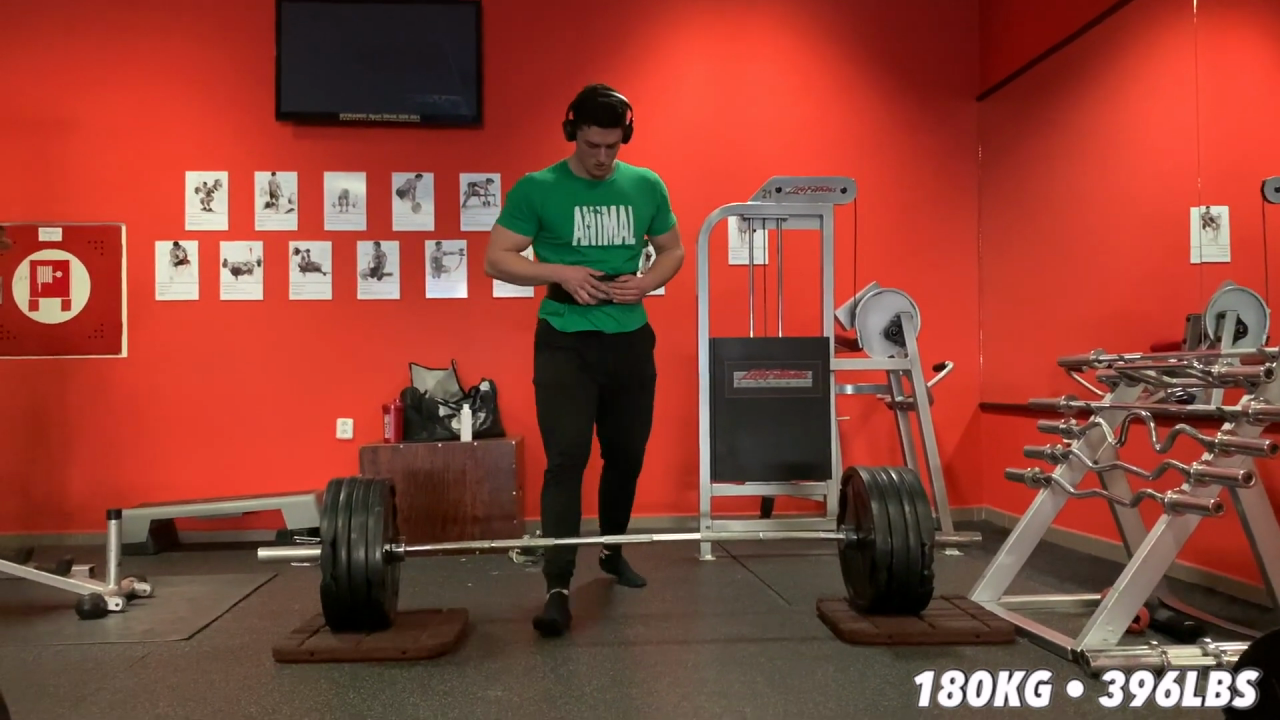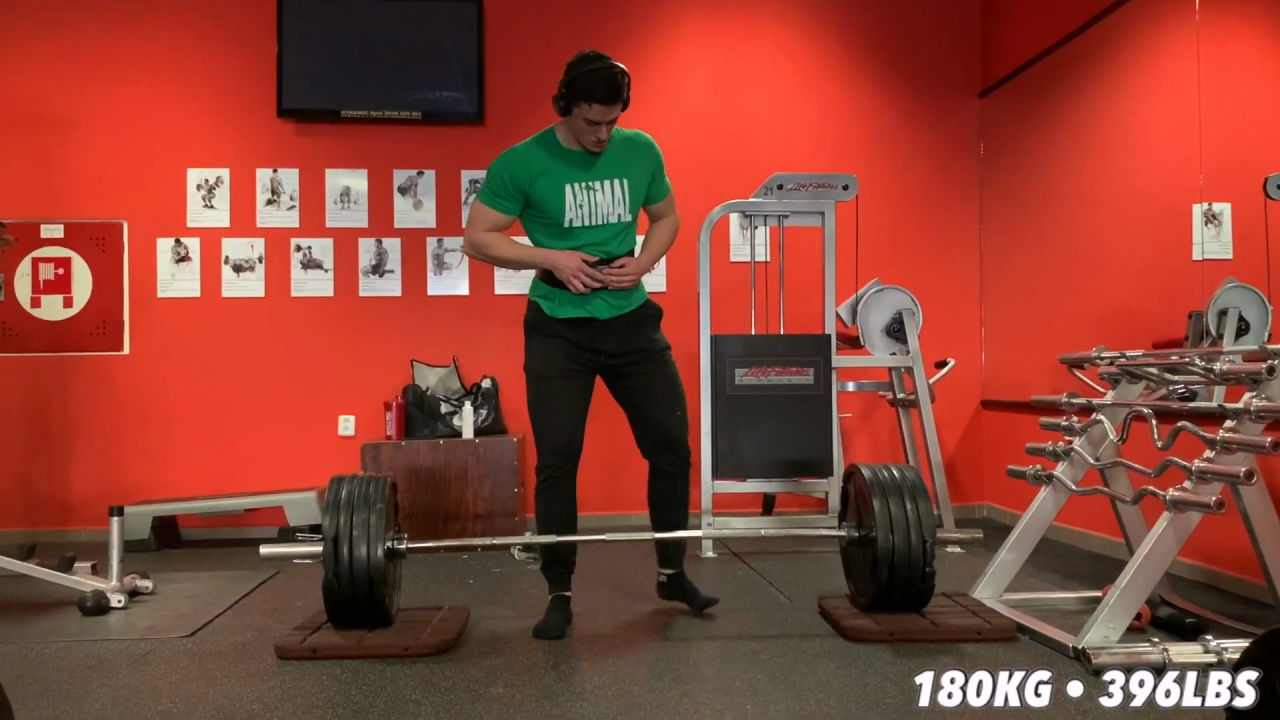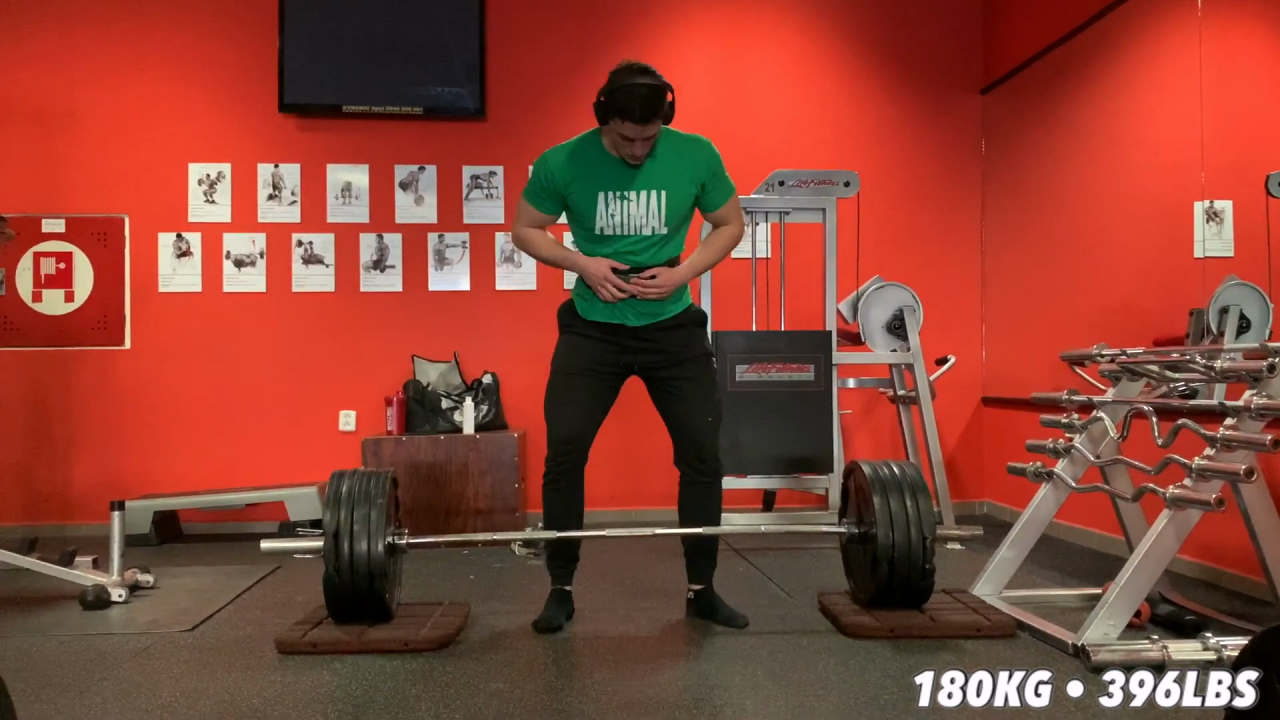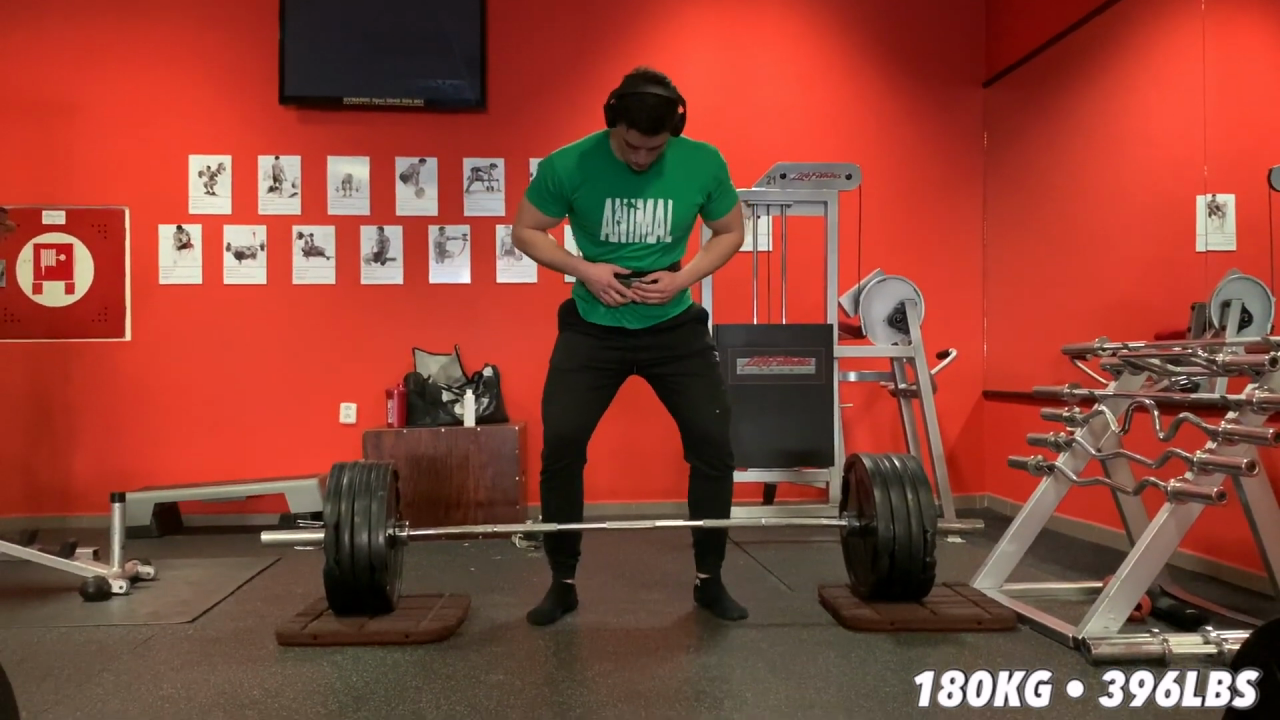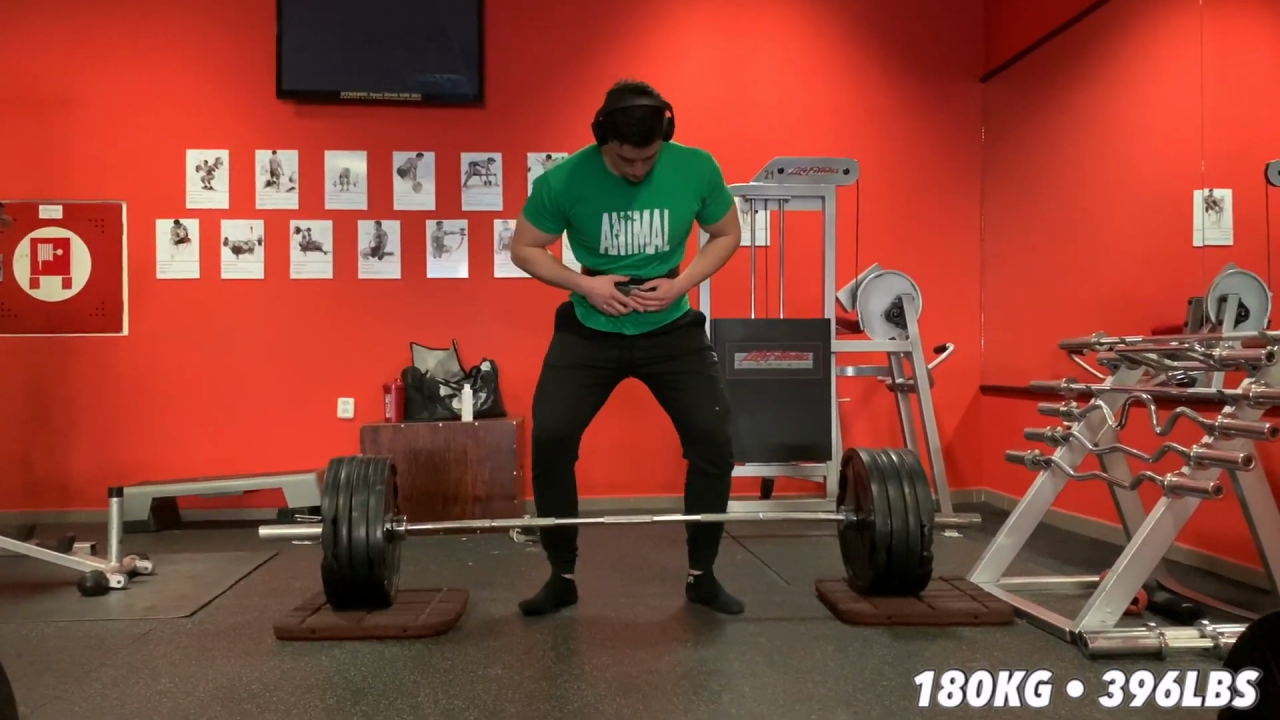
dt=0.4s
person 1, frame 1
left shoulder: (647, 185)
right shoulder: (536, 190)
left elbow: (674, 251)
right elbow: (495, 259)
left wrist: (646, 283)
right wrist: (560, 272)
left hip: (630, 338)
right hip: (566, 341)
left knee: (626, 458)
right knee: (566, 460)
left ankle: (610, 551)
right ankle: (558, 590)
person 1, frame 2
left shoulder: (641, 151)
right shoulder: (521, 163)
left elbow: (666, 218)
right elbow: (477, 237)
left wrist: (642, 261)
right wrist: (553, 258)
left hip: (632, 320)
right hip: (560, 327)
left knee: (671, 445)
right knee: (557, 460)
left ankle: (672, 571)
right ankle: (560, 594)
person 1, frame 3
left shoulder: (698, 156)
right shoulder: (562, 163)
left elbow: (731, 225)
right elbow: (524, 230)
left wrist: (682, 272)
right wrist: (582, 263)
left hip: (673, 327)
right hip: (593, 327)
left knee: (701, 454)
right knee: (564, 449)
left ankle: (701, 589)
right ankle: (561, 589)
person 1, frame 4
left shoulder: (704, 164)
right shoulder: (567, 166)
left elbow: (731, 232)
right elbow: (525, 231)
left wrist: (684, 276)
right wrist: (584, 269)
left hip: (674, 326)
right hip: (593, 327)
left knee: (713, 445)
right knee: (561, 445)
left ankle: (709, 579)
right ankle: (563, 583)
person 1, frame 5
left shoulder: (697, 169)
right shoulder: (563, 181)
left elbow: (727, 234)
right elbow: (524, 249)
left wrist: (682, 282)
right wrist: (584, 283)
left hip: (671, 330)
right hip: (589, 331)
left knee: (713, 442)
right knee: (551, 440)
left ankle: (701, 575)
right ankle: (562, 576)
